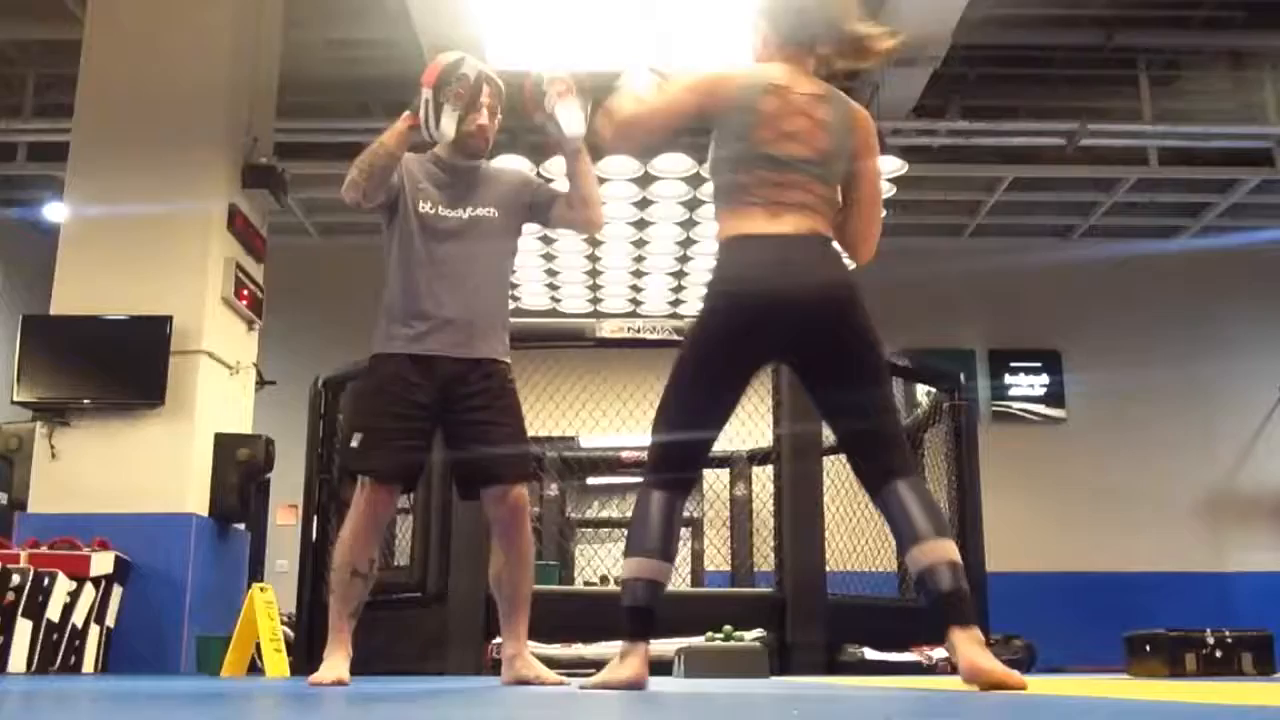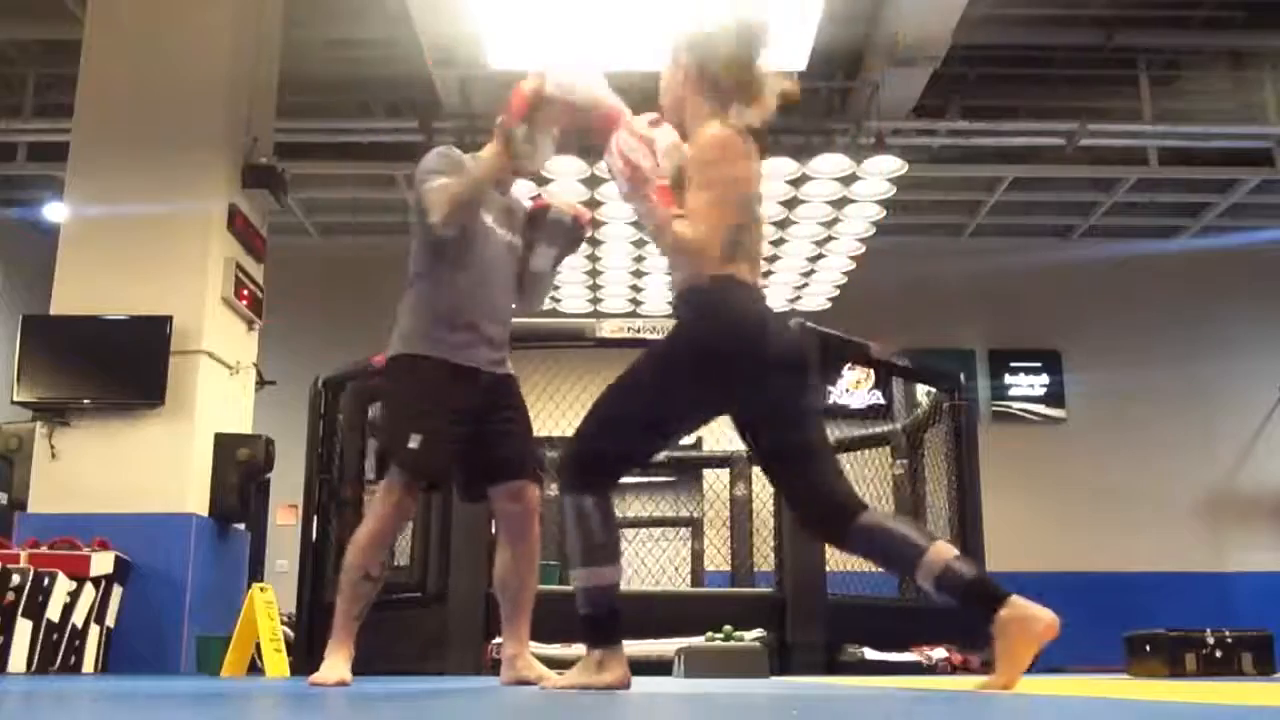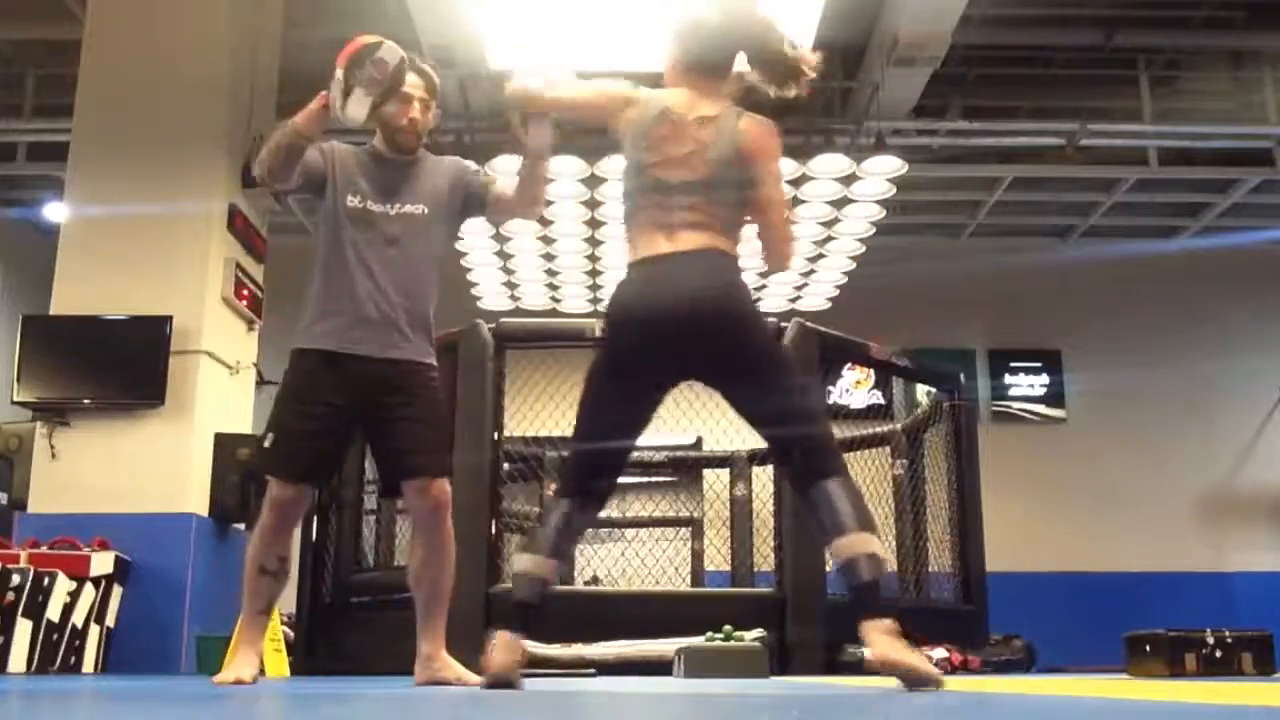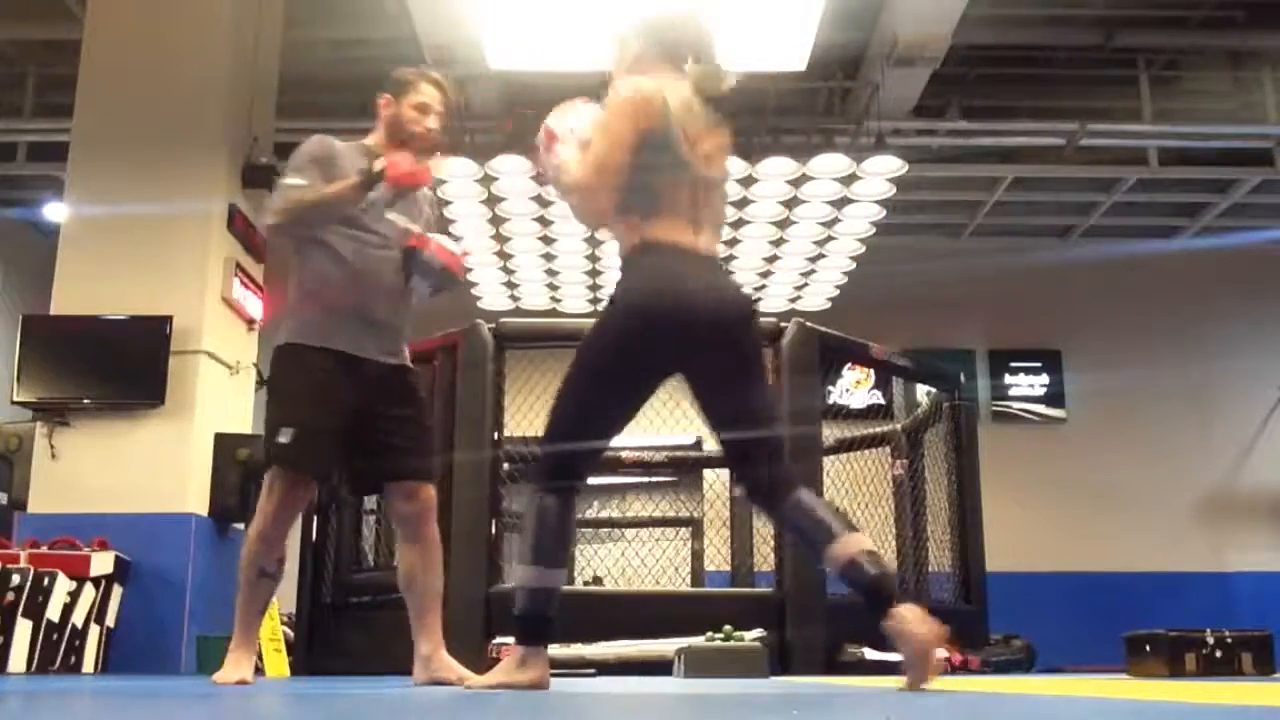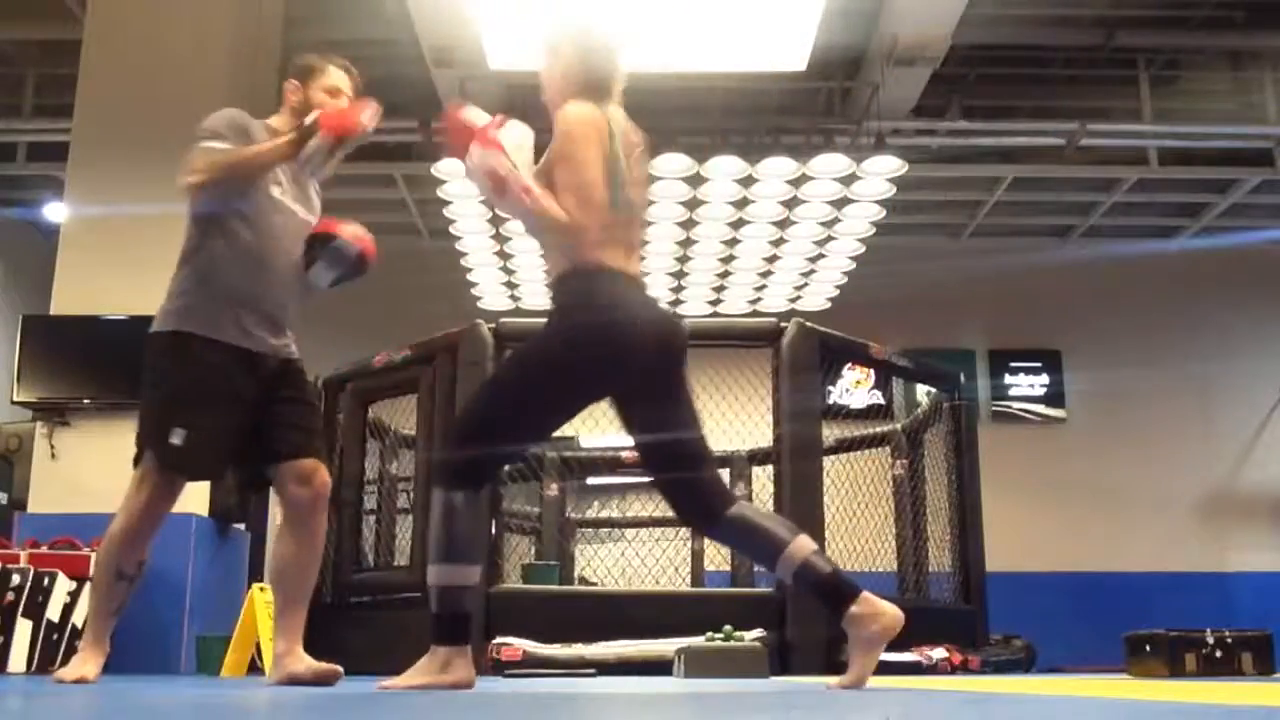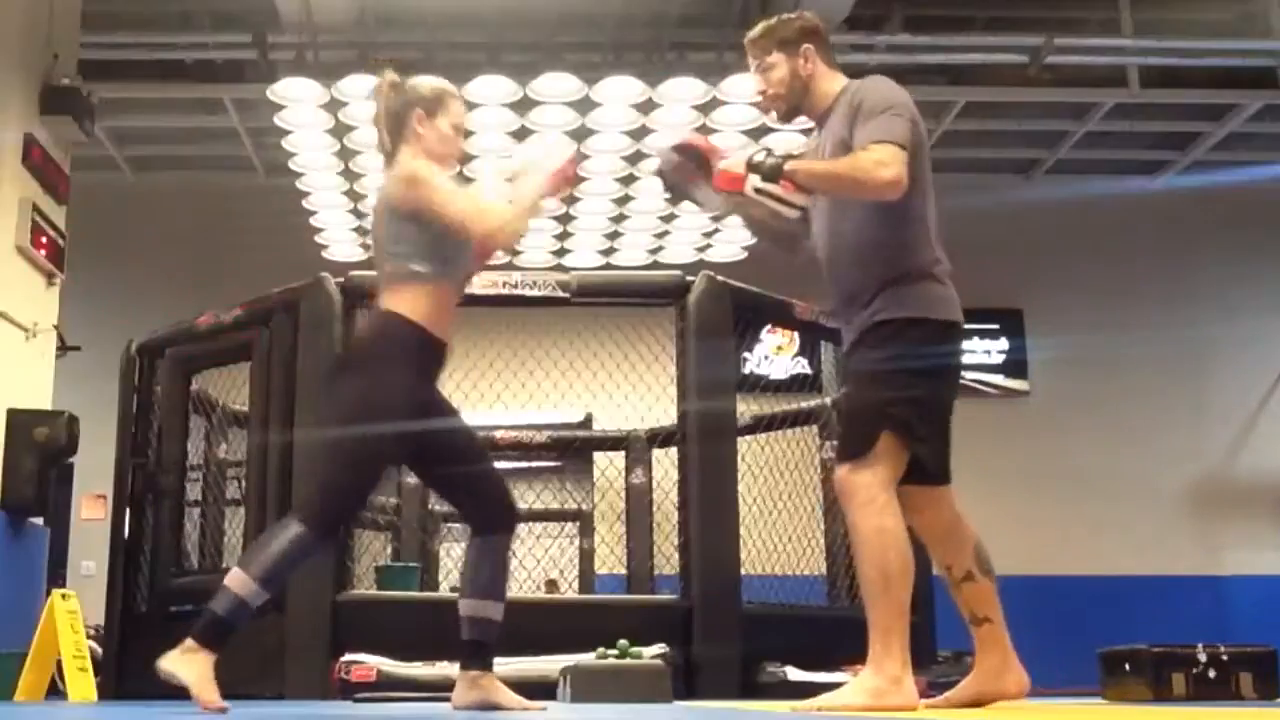
dt=0.5s
person 1, frame 1
left shoulder: (727, 84)
right shoulder: (852, 116)
left elbow: (617, 130)
right elbow: (864, 244)
left wrist: (637, 87)
left hip: (741, 290)
right hip: (824, 291)
left knee: (669, 470)
right knee: (888, 467)
left ankle: (632, 649)
right ankle: (967, 639)
person 1, frame 2
left shoulder: (713, 142)
right shoulder: (725, 140)
left elbow: (698, 256)
left wrist: (643, 190)
left hip: (715, 338)
right hip: (761, 342)
left knee: (585, 470)
right knee: (833, 513)
left ankle: (604, 656)
right ankle: (1008, 611)
person 1, frame 3
left shoulder: (634, 101)
right shoulder: (754, 132)
left elbow: (525, 91)
right elbow: (779, 253)
left wrist: (566, 91)
left hip: (641, 311)
right hip: (720, 304)
left knee: (584, 483)
right knee: (819, 466)
left ankle: (508, 640)
right ankle: (879, 629)
person 1, frame 4
left shoulder: (635, 92)
right shoulder: (710, 123)
left elbow: (588, 198)
left wrist: (564, 150)
left hip: (654, 302)
right hip: (718, 305)
left knee: (557, 470)
right knee: (773, 482)
left ankle: (527, 653)
right ankle: (900, 615)
person 1, frame 5
left shoulder: (578, 118)
right shoulder: (626, 133)
left elbow: (579, 229)
left hip: (591, 323)
right hip: (646, 327)
left knee: (463, 461)
right knee: (706, 499)
left ankle: (450, 652)
right ankle: (860, 607)
person 1, frame 6
left shoulder: (876, 98)
right shoulder: (828, 129)
left elbow: (887, 176)
right elbow: (798, 236)
left wrist: (784, 166)
right wrist: (730, 192)
left hip: (906, 322)
right hip: (889, 329)
left knee: (862, 480)
right knee: (924, 499)
left ankle: (889, 673)
right ankle: (997, 662)
person 2, frame 1
left shoulder: (512, 186)
right shoulder: (406, 171)
left elbow: (587, 219)
right elbow: (355, 190)
left wrist: (572, 144)
right wrist: (416, 116)
left hip: (482, 364)
right hip: (404, 359)
left knee: (511, 503)
right knee: (373, 500)
left ankle: (516, 653)
right ankle: (337, 650)
person 2, frame 2
left shoulder: (516, 211)
right shoulder: (446, 163)
left elbow: (528, 298)
right elbow: (443, 217)
left wrist: (554, 246)
right wrist: (506, 146)
left hip: (491, 372)
right hip: (430, 359)
left knee: (521, 505)
right knee: (395, 498)
left ankle: (517, 655)
right ankle: (339, 650)
person 2, frame 3
left shoulder: (450, 179)
right shoulder: (335, 159)
left elbow: (525, 212)
right elbow: (268, 170)
left wrist: (535, 148)
right wrist: (331, 99)
left hip: (406, 365)
right hip: (326, 355)
left knee: (433, 499)
right knee: (285, 498)
left ankle: (432, 653)
right ankle: (247, 648)
person 2, frame 4
left shoulder: (418, 196)
right shoulder: (326, 154)
right elbow: (278, 222)
left wrist: (435, 269)
right wrist: (366, 179)
left hip: (387, 364)
right hip: (313, 351)
left knee: (418, 503)
right knee: (286, 494)
left ankle: (430, 653)
right ankle: (241, 647)
person 2, frame 5
left shoulder: (307, 182)
right shoulder: (232, 129)
right elbow: (199, 182)
right wrist: (300, 139)
left hip: (272, 354)
right hip: (200, 340)
left knee: (310, 487)
right knee: (156, 490)
left ankle: (289, 651)
right ankle: (93, 644)
person 2, frame 6
left shoulder: (408, 192)
right shoulder: (417, 174)
right elbow: (500, 228)
left wrist: (468, 255)
right wrist: (544, 177)
left hip: (411, 377)
right hip: (387, 368)
left knee: (493, 512)
right knee: (329, 511)
left ankle: (476, 677)
right ankle: (196, 650)
